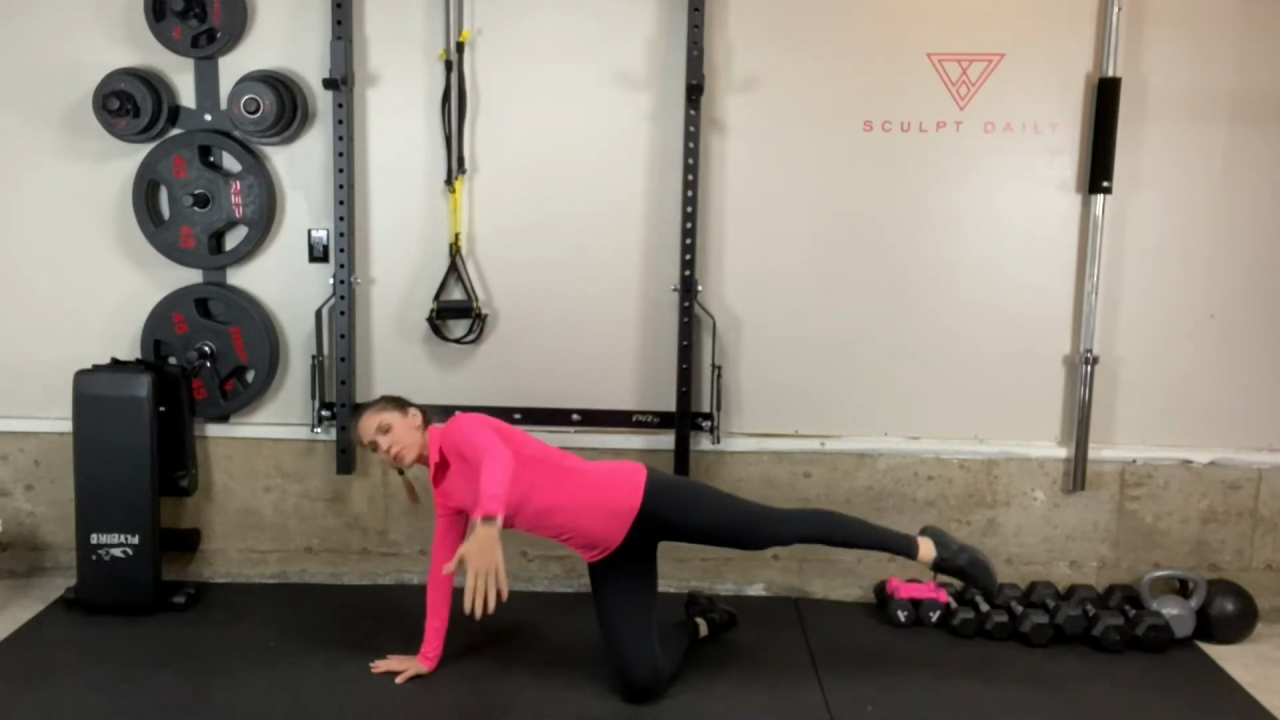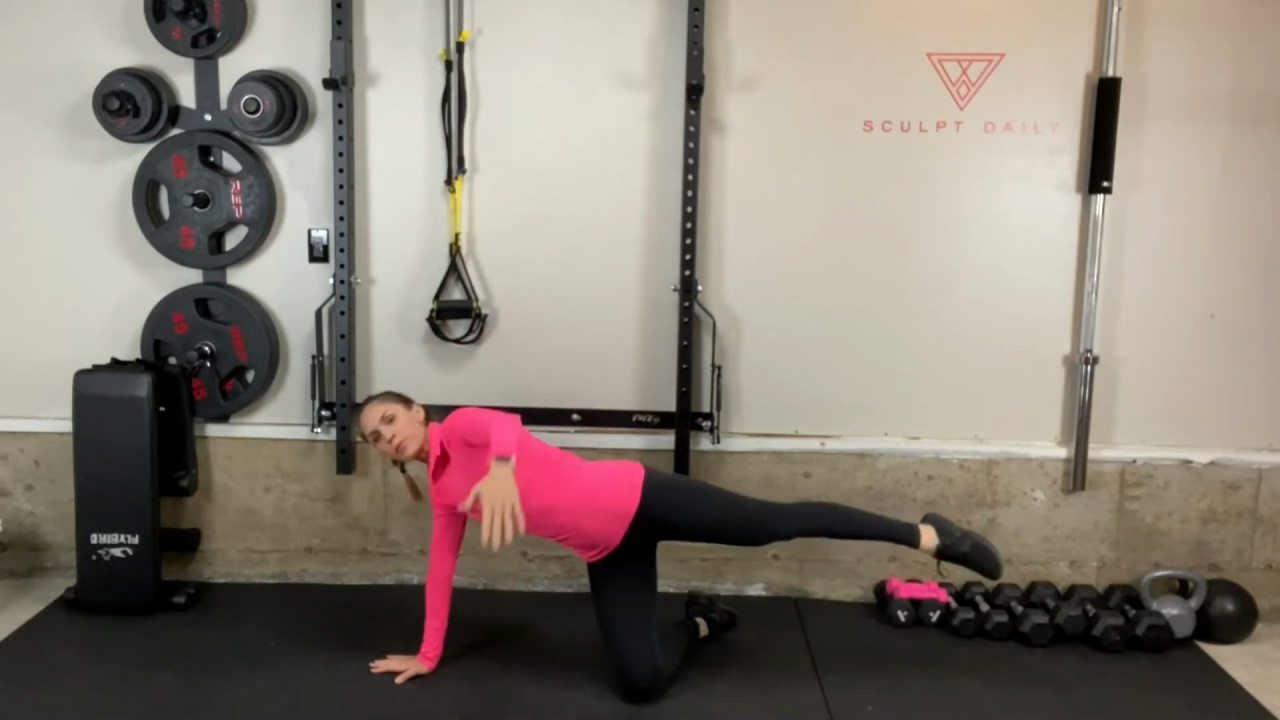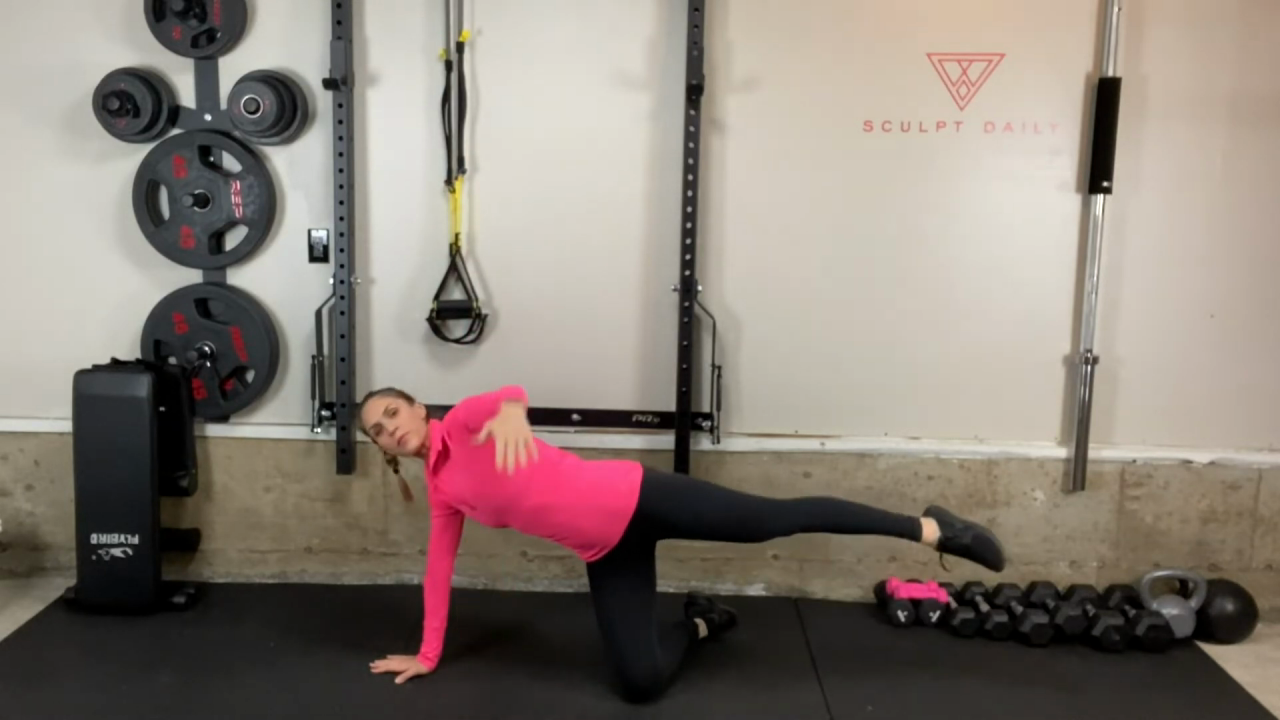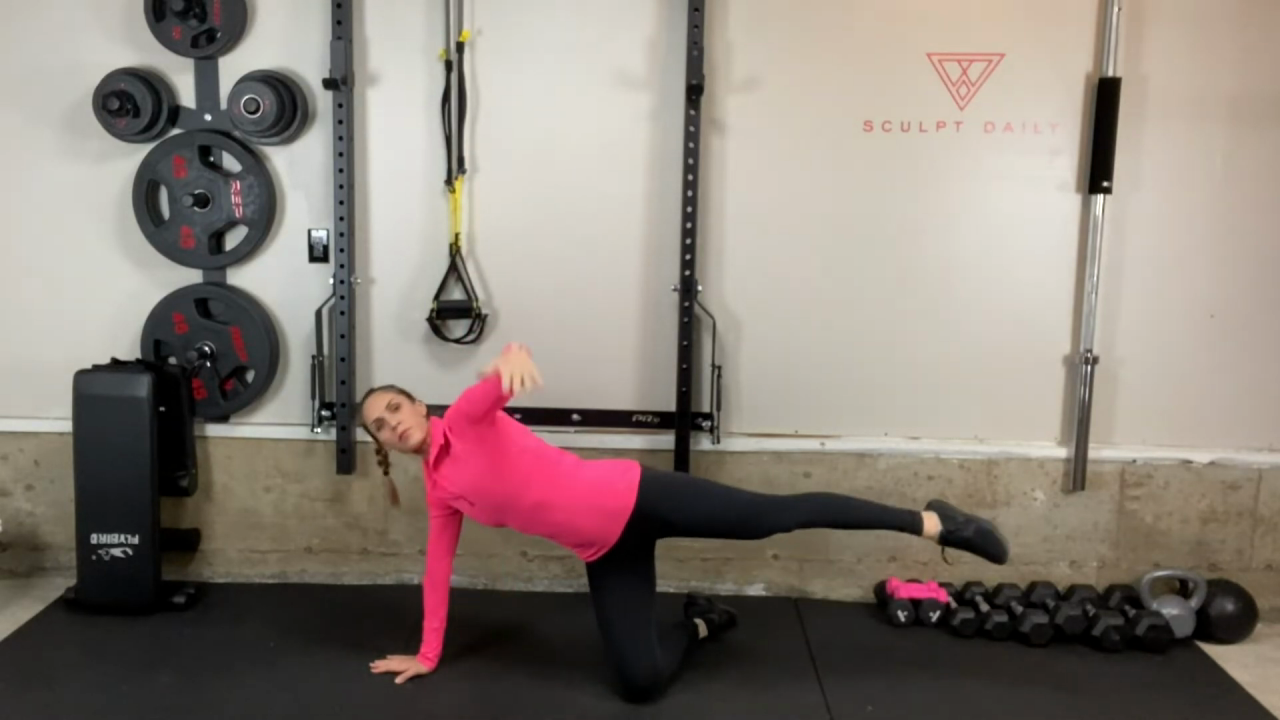
dt=0.1s
person 1, frame 1
left shoulder: (461, 429)
right shoulder: (445, 490)
left elbow: (498, 467)
right elbow: (444, 567)
left wrist: (488, 527)
right wrist: (428, 653)
left hip: (635, 498)
right hip: (607, 548)
left knee: (779, 528)
right knee: (641, 681)
left ankle: (926, 548)
right ankle: (696, 622)
person 1, frame 2
left shoulder: (463, 427)
right shoulder: (443, 490)
left elbow: (500, 425)
right elbow: (441, 568)
left wrist: (500, 464)
right wrist: (427, 654)
left hip: (633, 498)
right hip: (606, 549)
left knee: (778, 522)
right knee: (640, 682)
left ankle: (927, 535)
right ankle: (698, 622)
person 1, frame 3
left shoulder: (464, 423)
right shoulder: (441, 488)
left elbow: (510, 391)
right elbow: (440, 566)
left wrist: (509, 413)
right wrist: (427, 654)
left hip: (632, 498)
right hip: (606, 548)
left knee: (778, 517)
right knee: (639, 683)
left ankle: (929, 528)
right ankle: (697, 623)
person 1, frame 4
left shoulder: (469, 417)
right shoulder: (436, 489)
left elbow: (500, 383)
right elbow: (439, 567)
left wrist: (516, 362)
right wrist: (426, 653)
left hip: (628, 499)
right hip: (602, 551)
left knee: (777, 513)
right knee: (639, 681)
left ankle: (930, 522)
right ankle: (697, 621)
